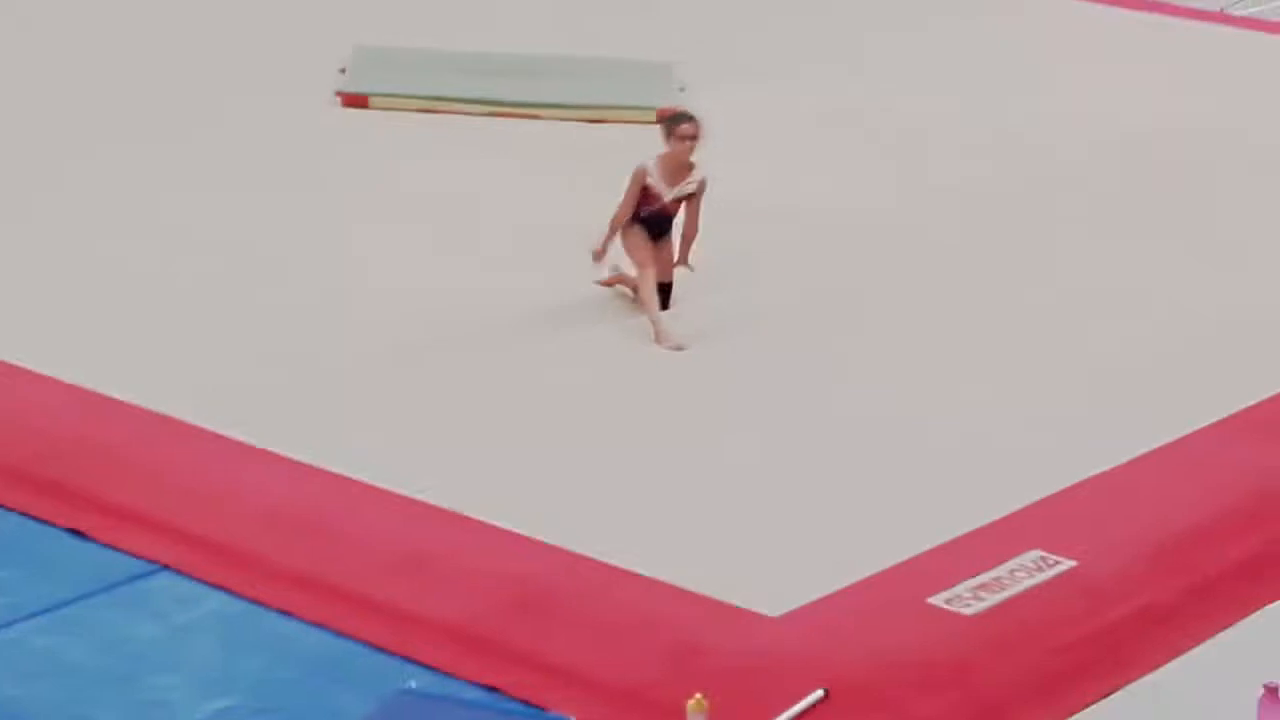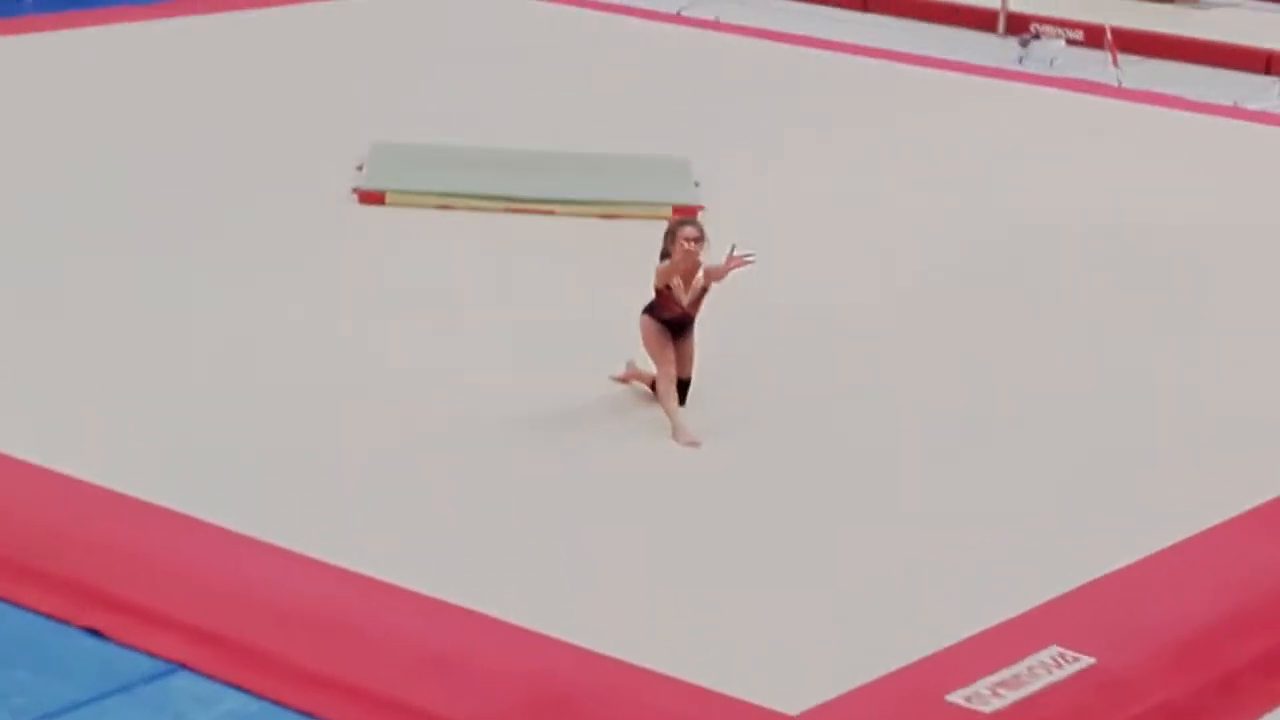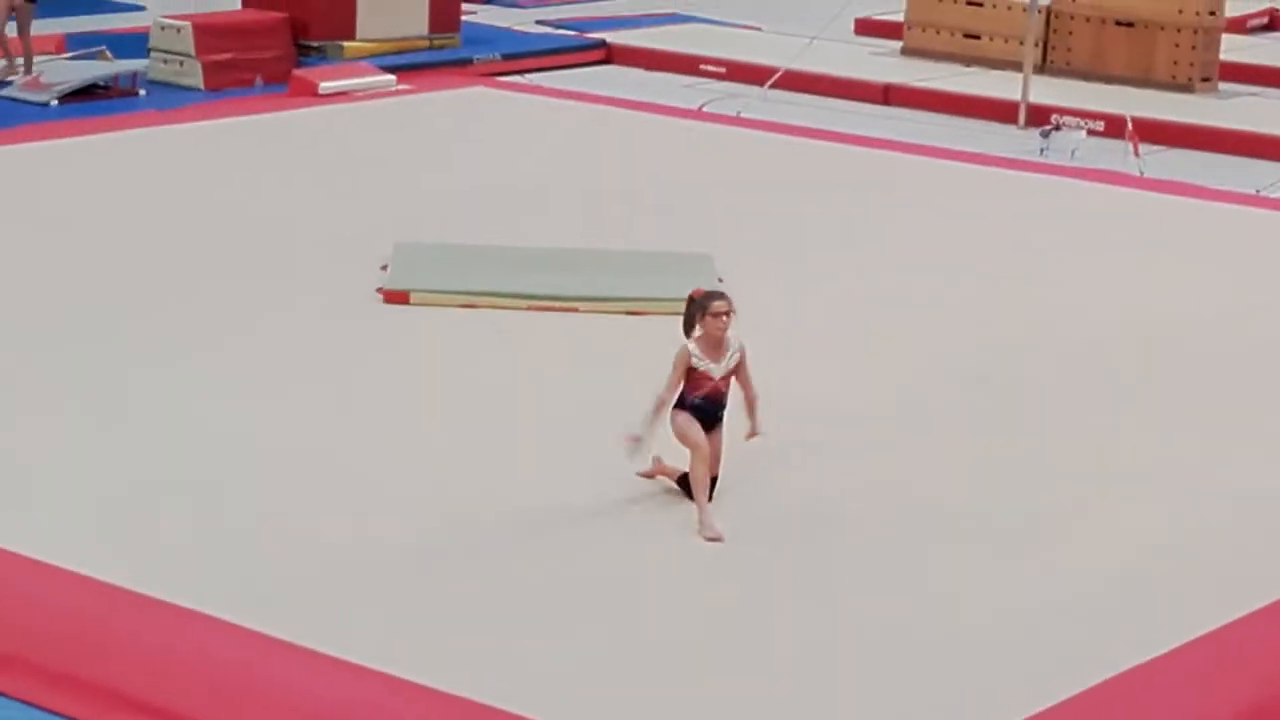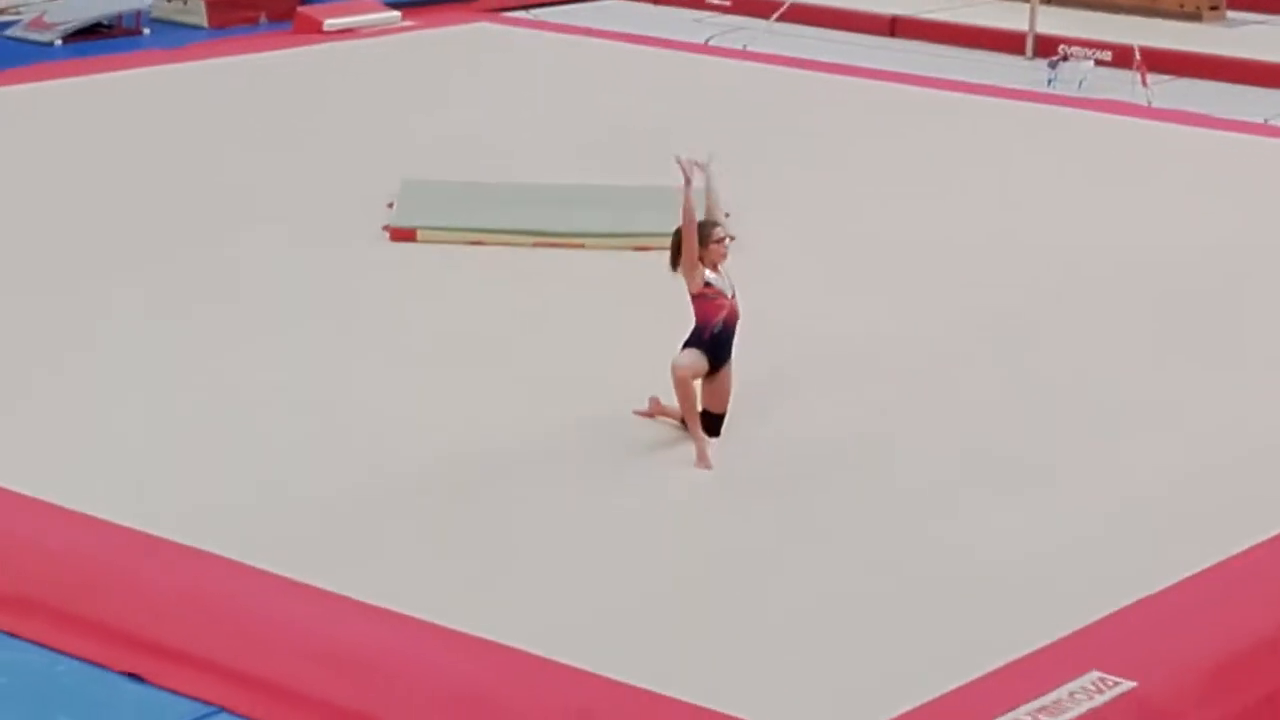
dt=0.5s
person 1, frame 1
left shoulder: (698, 179)
right shoulder: (646, 170)
left elbow: (691, 223)
right elbow: (624, 209)
left wrist: (683, 255)
right wrist: (604, 245)
left hip: (662, 229)
right hip: (636, 224)
left knee: (663, 301)
right knee: (648, 268)
left ankle: (620, 277)
right ankle: (659, 329)
person 1, frame 2
left shoulder: (705, 271)
right shoulder: (664, 271)
left elbow: (716, 274)
right elbow: (672, 270)
left wrist: (726, 268)
right wrist: (682, 260)
left hip: (684, 325)
right hip: (655, 321)
left knee: (681, 387)
right knee: (667, 367)
left ankle: (635, 372)
right ankle: (678, 426)
person 1, frame 3
left shoulder: (736, 347)
right shoulder: (688, 351)
left elbow: (747, 388)
right elbow: (667, 392)
left wrist: (753, 423)
right wrist: (645, 430)
left hip: (714, 417)
right hip: (686, 413)
left knee: (706, 487)
right knee: (702, 450)
left ankle: (661, 468)
right ankle: (705, 517)
person 1, frame 4
left shoulder: (719, 269)
right shoulder: (695, 273)
left elbow: (715, 219)
right elbow: (689, 225)
left wrist: (709, 180)
right wrist: (688, 181)
left hip: (722, 352)
right hip: (700, 348)
left knee: (713, 426)
right knee: (680, 369)
left ankle: (661, 407)
right ankle: (698, 438)
